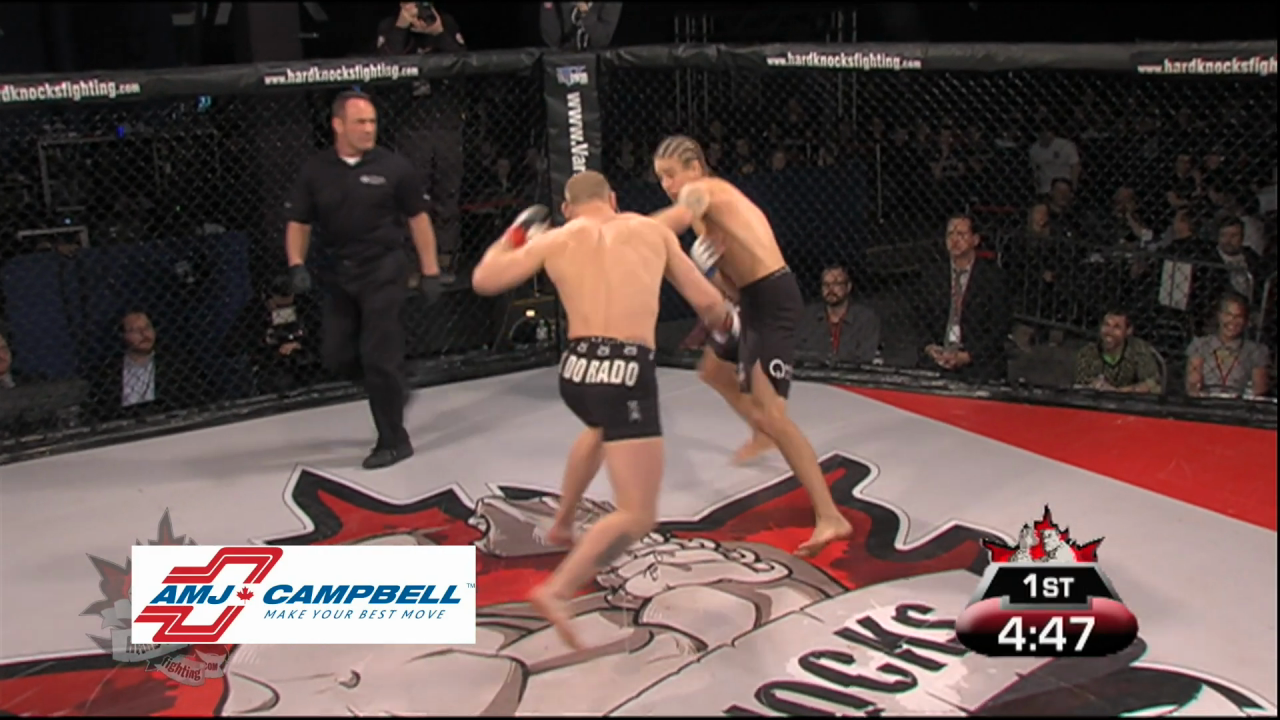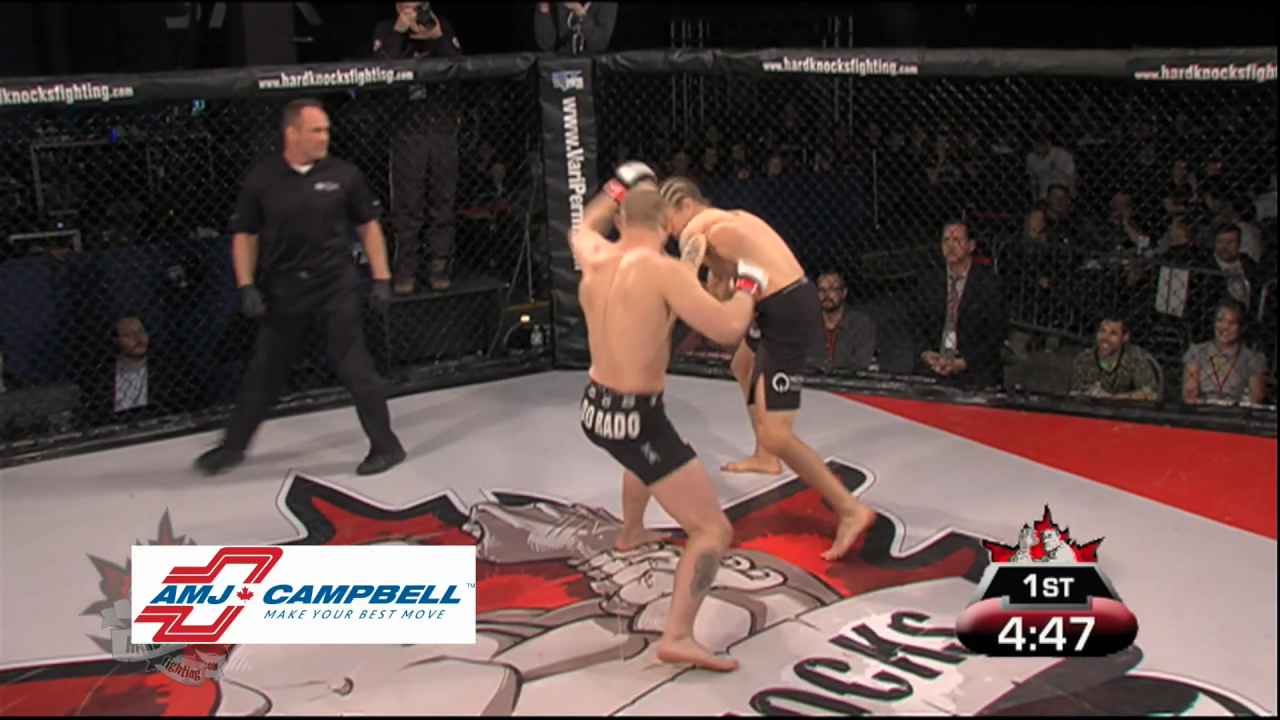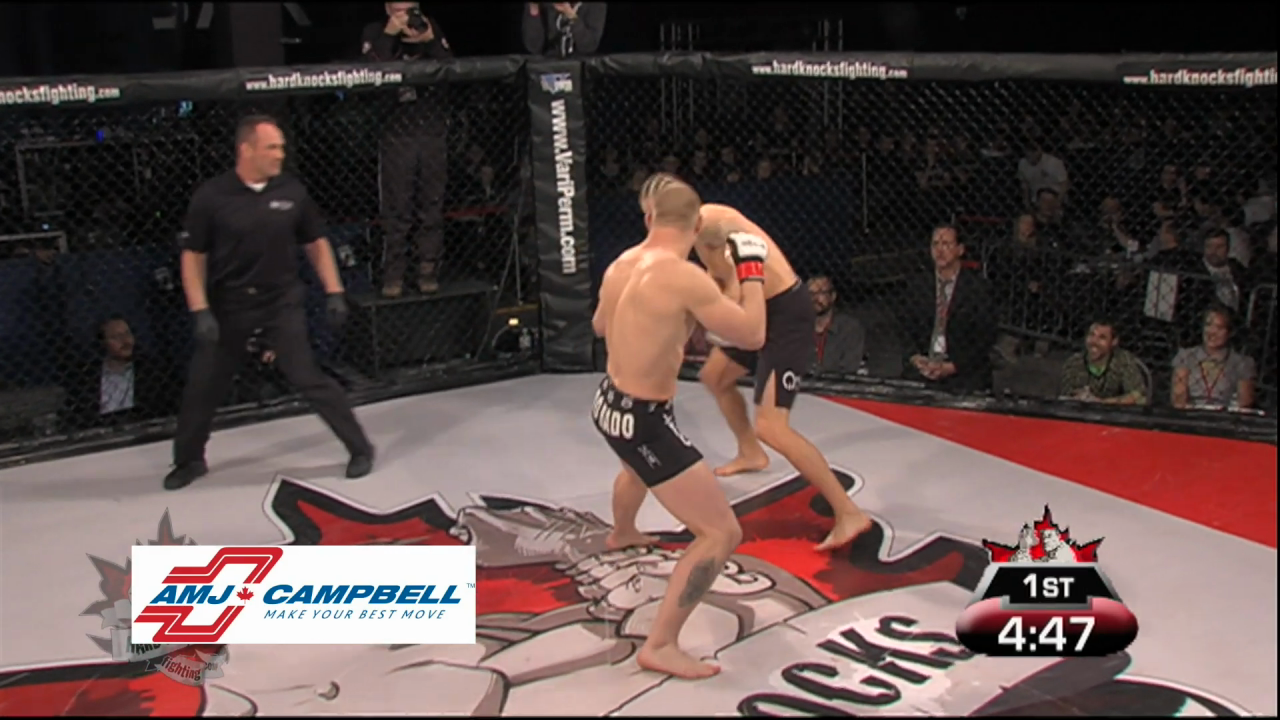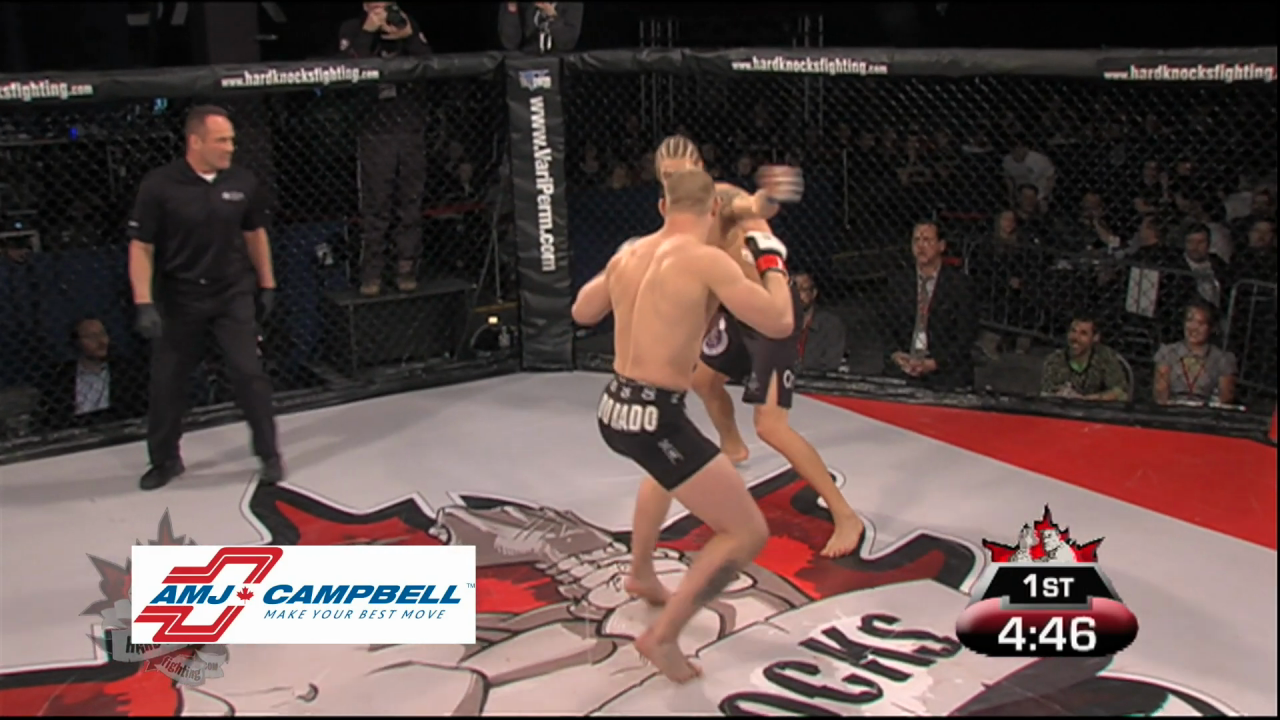
dt=0.5s
person 1, frame 1
left shoulder: (553, 240)
right shoulder: (652, 229)
left elbow: (483, 280)
right elbow: (704, 299)
left wrist: (518, 232)
right wrist: (727, 318)
left hip: (575, 371)
right hip: (628, 374)
left knee: (600, 428)
right knee: (636, 517)
left ankle: (563, 521)
right ankle: (557, 591)
person 1, frame 2
left shoulder: (595, 259)
right shoulder: (662, 271)
left elbow: (583, 230)
right elbow: (727, 329)
left wrist: (617, 189)
right wrist: (747, 285)
left hip: (594, 411)
right hip: (636, 418)
left knee: (644, 458)
right knee: (713, 530)
left ankle: (630, 531)
right ankle: (677, 636)
person 1, frame 3
left shoulder: (619, 266)
right shoulder: (684, 278)
right elbow: (752, 336)
right wrist: (751, 269)
left hip: (610, 405)
right hip: (643, 422)
left knee: (637, 468)
right knee: (722, 534)
left ankle: (622, 533)
right ankle: (660, 646)
person 1, frame 4
left shoulder: (626, 257)
right shoulder: (707, 260)
left elbow: (581, 312)
right elbow: (780, 323)
right wrist: (772, 262)
left hip: (613, 409)
right hip: (657, 417)
left knee: (663, 471)
right knee: (748, 532)
left ankle: (641, 573)
right ankle: (661, 639)
person 2, frame 1
left shoulder: (699, 191)
right shoulder: (717, 195)
left elbow: (669, 225)
right elbow: (731, 274)
right wrist: (703, 262)
left hip: (771, 303)
right hip: (755, 300)
left knee: (769, 412)
right knee: (714, 372)
left ankle: (829, 517)
right ankle: (761, 437)
person 2, frame 2
left shoulder: (696, 228)
right shoulder: (732, 219)
left hip: (786, 314)
right hip: (795, 302)
left knee: (775, 433)
right knee: (743, 366)
left ankle: (850, 509)
right ankle: (764, 457)
person 2, frame 3
left shoulder: (707, 221)
right shoulder: (702, 226)
right elbow: (716, 280)
left wrist: (731, 303)
left hip: (786, 313)
left knee: (770, 428)
right knee: (713, 377)
left ankle: (848, 514)
right ankle: (751, 455)
person 2, frame 4
left shoulder: (721, 196)
left elbow: (754, 207)
left wrist: (771, 195)
right hip: (737, 313)
left knee: (770, 426)
right knee: (703, 382)
left ankle: (845, 516)
right ankle: (732, 447)
person 3, frame 1
left shoulder: (394, 166)
right shoulder: (314, 170)
left elbow: (418, 219)
right elbow: (298, 223)
left wrist: (430, 272)
right wrist: (297, 266)
left hip: (383, 272)
right hip: (340, 274)
left knee: (378, 356)
right knee: (335, 354)
left ankle: (394, 441)
right ankle: (392, 393)
person 3, frame 2
left shoulder: (344, 175)
right shoulder: (261, 180)
left elbow: (368, 227)
right elbow: (245, 236)
left wrist: (381, 278)
right wrist: (247, 286)
left hip: (337, 286)
right hip: (283, 290)
left knee: (354, 368)
right knee: (264, 370)
left ankle: (385, 446)
right ankle: (234, 444)
person 3, frame 3
left shoulder: (294, 192)
right shoulder: (210, 196)
left elbow: (316, 243)
right elbow: (193, 257)
left wrist: (334, 292)
right wrist: (200, 311)
left hip: (282, 301)
right hip: (228, 305)
left knee: (306, 377)
right knee: (202, 384)
left ankle: (360, 448)
right ankle: (189, 460)
person 3, frame 4
left shoulder: (243, 182)
right shoulder: (159, 185)
left elbow: (255, 234)
right elbow: (141, 247)
left wrist: (266, 285)
right wrist: (144, 303)
left hip: (232, 293)
right hip: (178, 297)
left knee: (247, 371)
right knee: (167, 381)
left ankle: (268, 452)
right ankle: (166, 459)
person 4, frame 1
left shoulder: (446, 23)
right shoulder: (390, 27)
left wrist: (440, 34)
right wrist: (400, 27)
left hip: (448, 124)
right hip: (412, 127)
left knee: (448, 199)
left ankle: (446, 260)
person 4, frame 2
left shoulder: (442, 26)
right shoulder: (386, 31)
left wrist: (438, 38)
right wrist: (398, 32)
left hip: (443, 127)
right hip: (407, 131)
left knee: (443, 203)
right knee: (408, 206)
left ankle: (440, 267)
right ankle: (405, 271)
person 4, frame 3
left shoulder: (431, 27)
right shoulder: (374, 33)
left wrist: (430, 41)
right wrist: (389, 35)
left hip: (432, 130)
right hip: (396, 133)
left knee: (432, 206)
right knee: (397, 208)
left ankle: (428, 270)
right ankle: (393, 274)
person 4, frame 4
left shoulder: (409, 24)
right shoulder: (352, 29)
left wrist: (409, 37)
right wrist: (367, 31)
left hip: (411, 126)
right hip: (375, 130)
left knee: (411, 203)
right knee: (375, 206)
left ankle: (407, 269)
right ankle: (371, 273)
